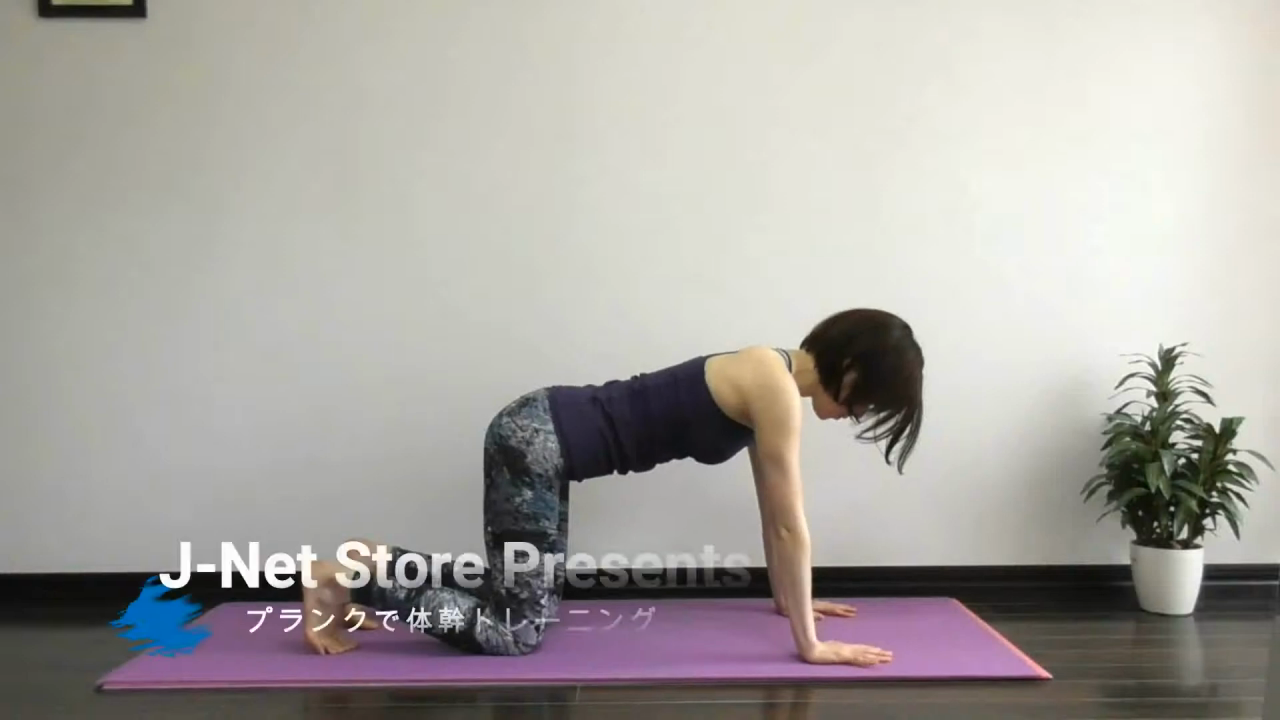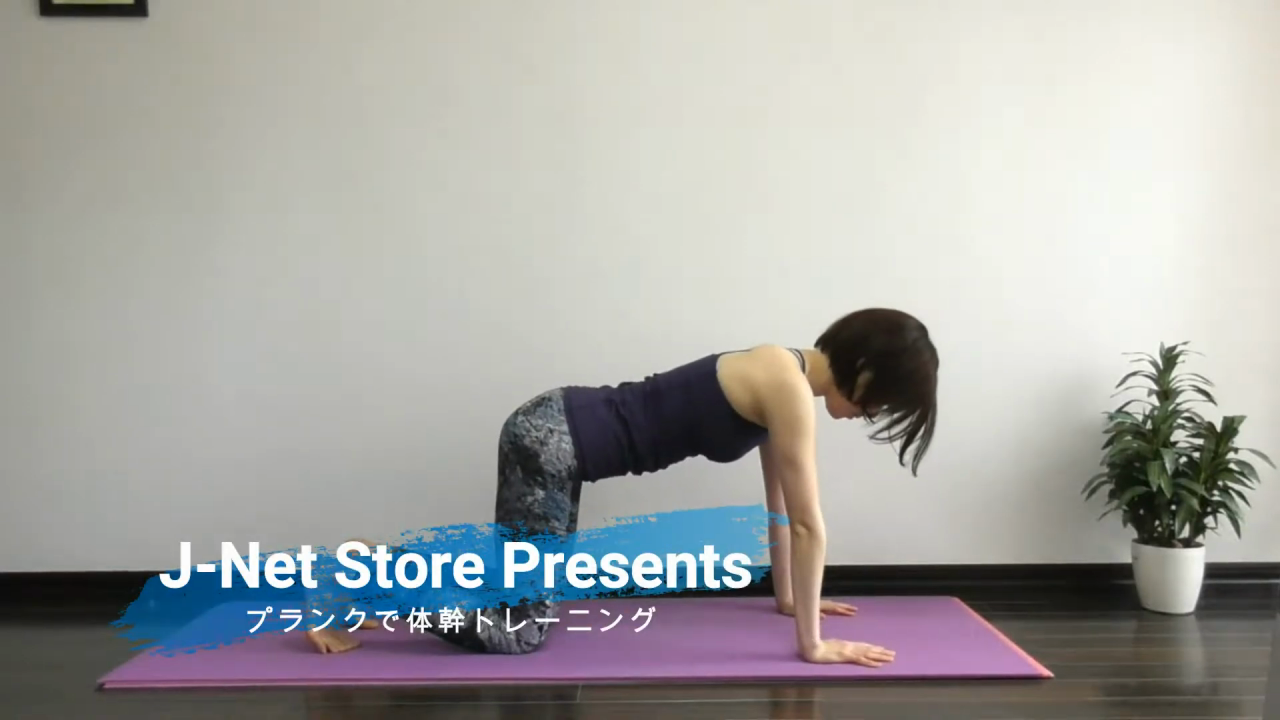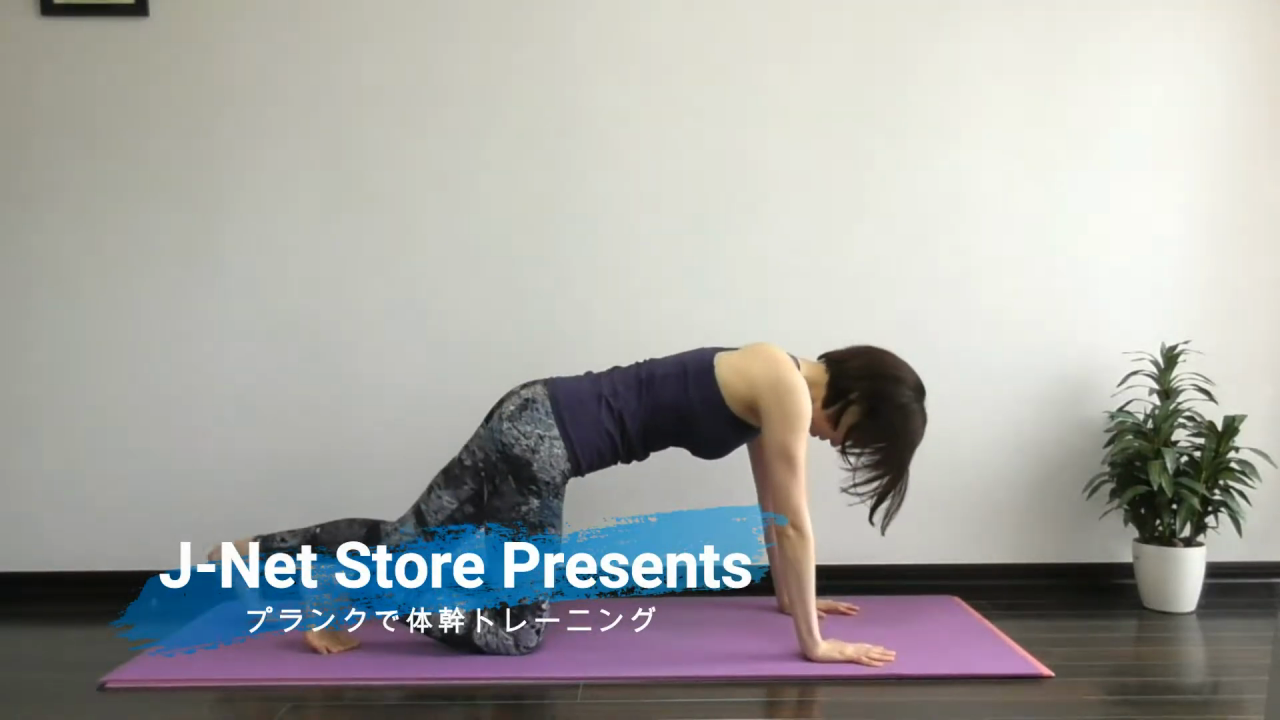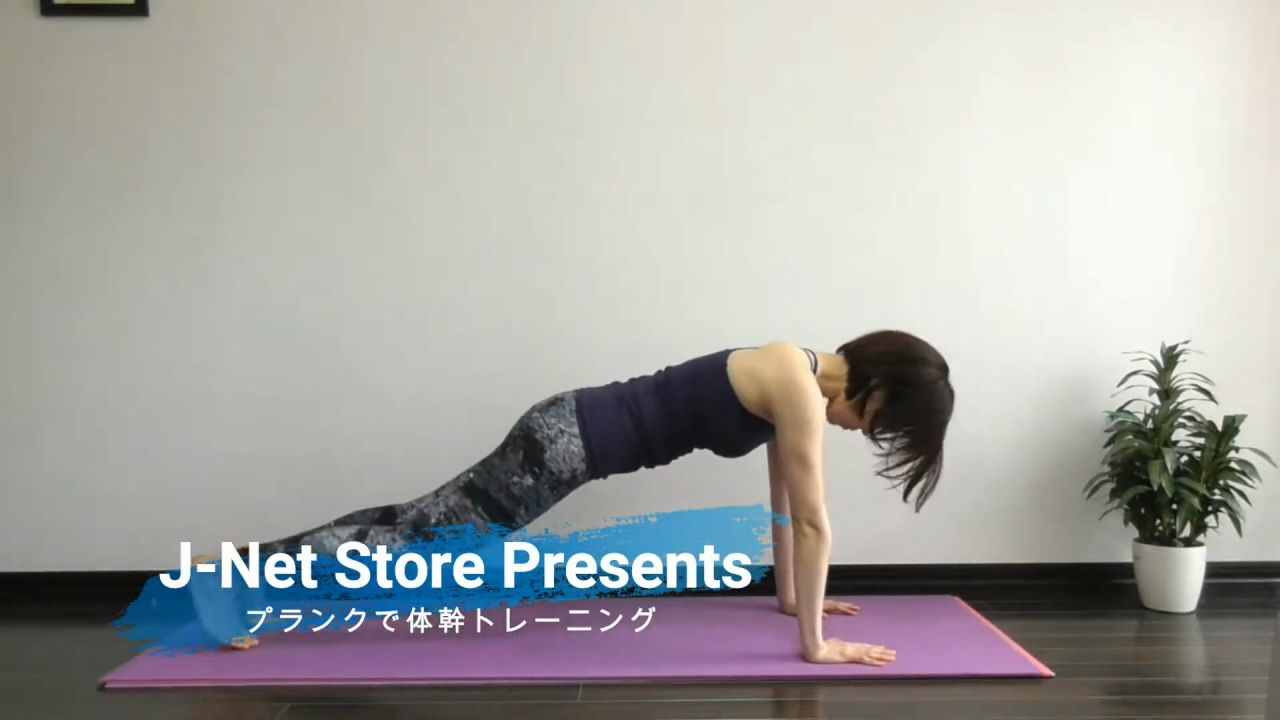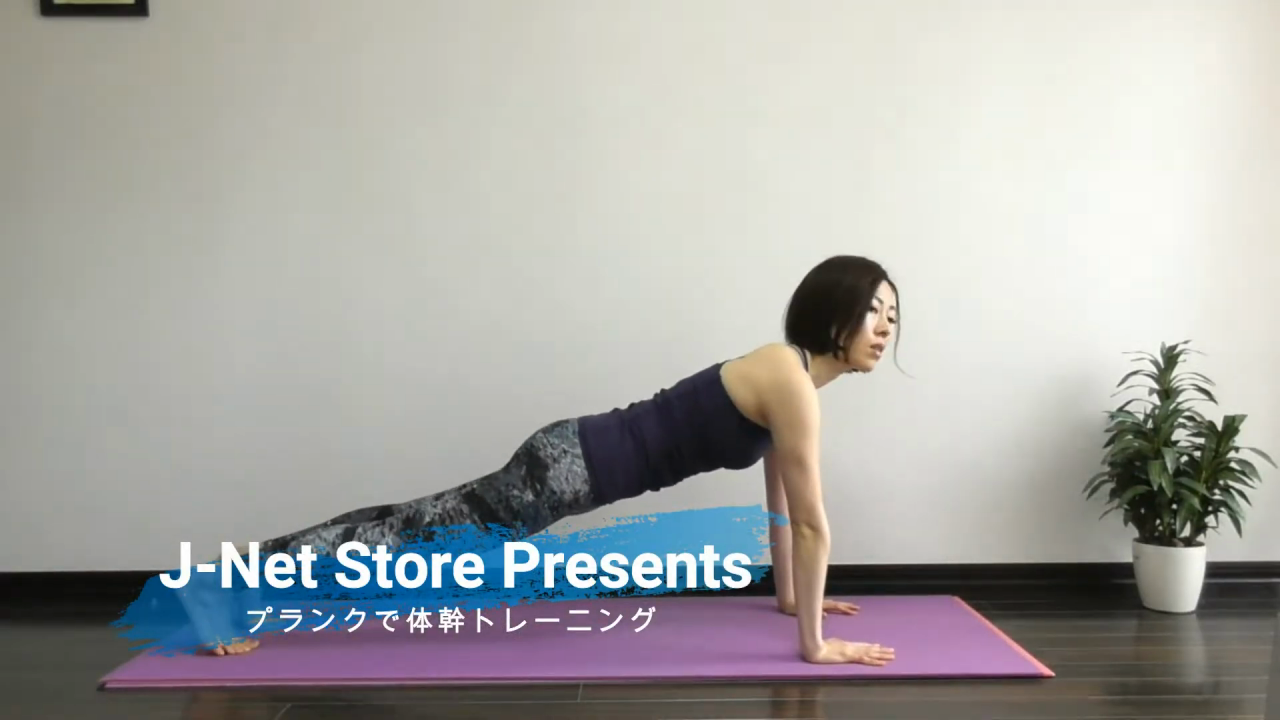
dt=1s
person 1, frame 1
left shoulder: (771, 376)
right shoulder: (777, 390)
left elbow: (771, 509)
right elbow: (791, 528)
left wrist: (787, 599)
right wrist: (810, 643)
left hip: (544, 437)
right hip: (534, 443)
left knee: (531, 599)
right knee: (516, 633)
left ankle: (378, 562)
right ankle: (347, 581)
person 1, frame 2
left shoulder: (781, 376)
right shoulder: (790, 388)
left elbow: (778, 501)
right elbow: (807, 524)
left wrist: (788, 596)
right wrist: (813, 643)
left hip: (560, 437)
right hip: (549, 442)
left knee: (526, 594)
right knee: (518, 630)
person 1, frame 3
left shoulder: (768, 383)
right shoulder: (790, 392)
left elbow: (772, 510)
right elbow: (792, 525)
left wrist: (790, 596)
right wrist: (814, 642)
left hip: (530, 417)
right hip: (540, 445)
left knee: (408, 538)
right knee: (512, 631)
left ankle: (252, 557)
person 1, frame 4
left shoulder: (795, 376)
right shoulder: (799, 389)
left elbow: (781, 504)
right elbow: (811, 522)
left wrist: (790, 595)
right wrist: (816, 642)
left hip: (571, 434)
right hip: (564, 444)
left knee: (421, 529)
right knee: (417, 538)
person 1, frame 5
left shoulder: (787, 371)
right shoulder: (791, 383)
left elbow: (778, 499)
right elbow: (810, 522)
left wrist: (790, 596)
right wrist: (816, 642)
left hip: (580, 459)
right hip: (569, 469)
left knee: (410, 526)
right knee: (399, 535)
